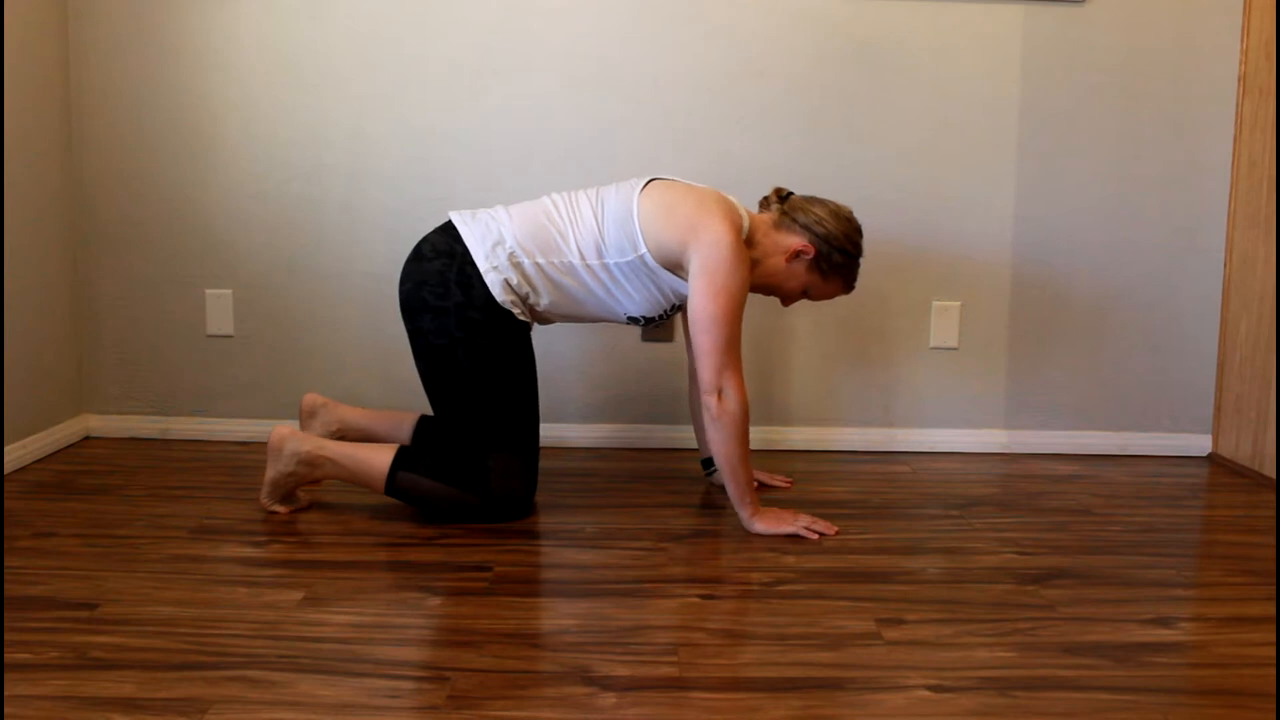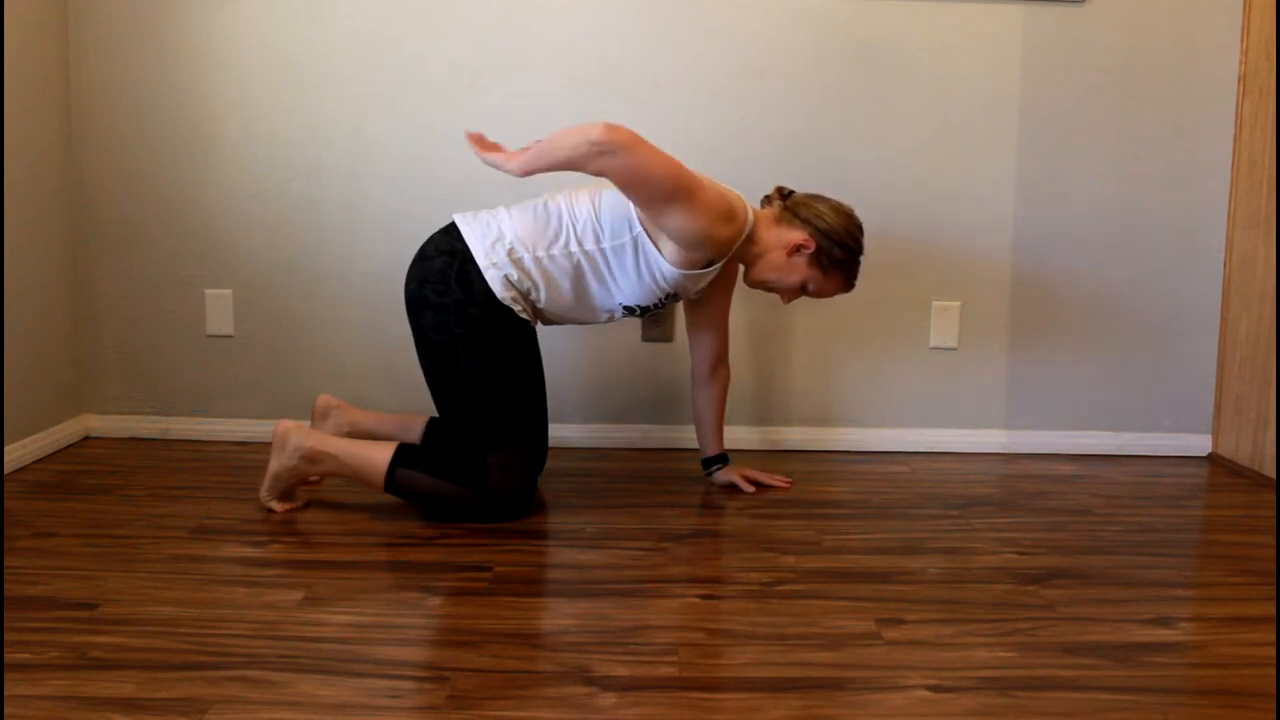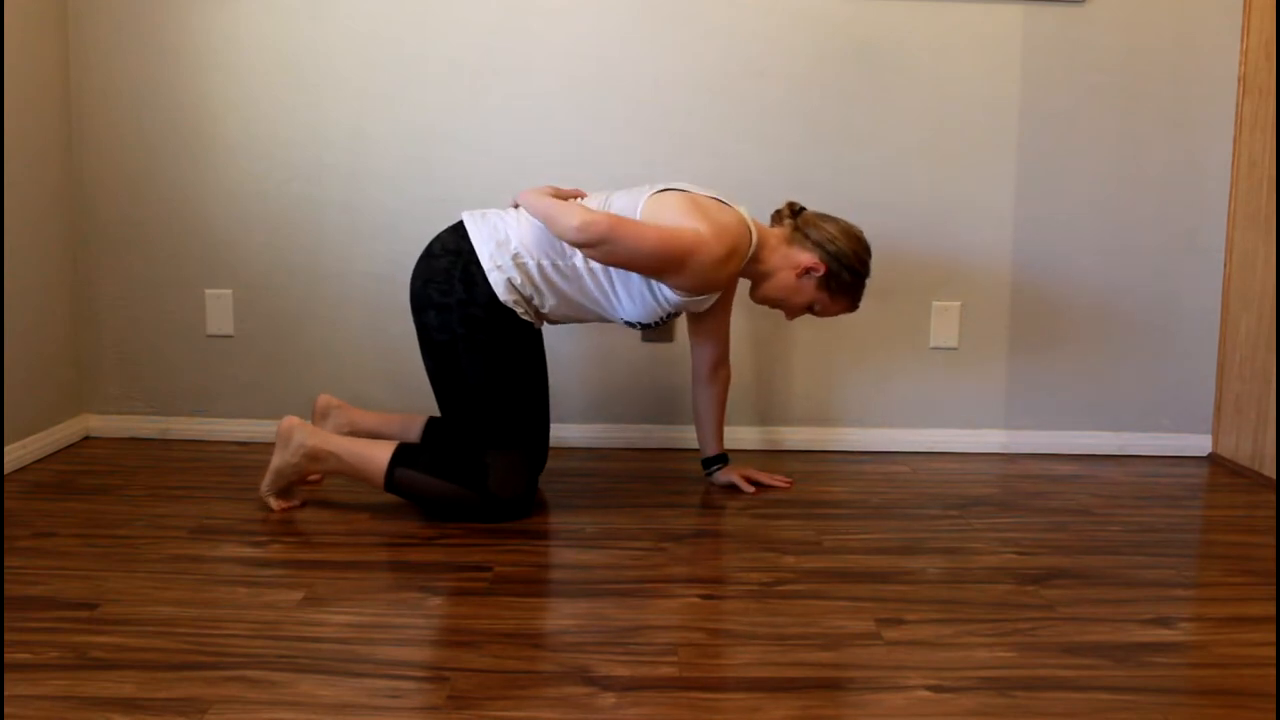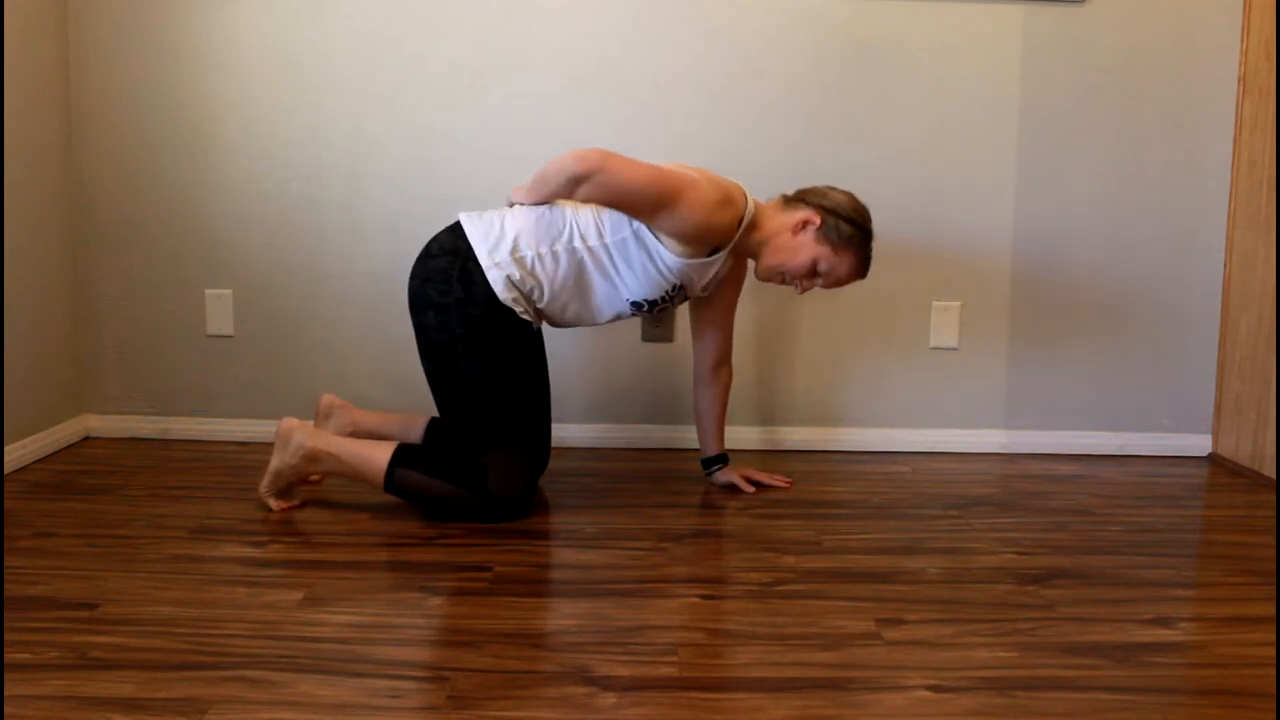
dt=0.7s
person 1, frame 1
left shoulder: (716, 238)
right shoulder: (721, 243)
left elbow: (711, 371)
right elbow: (717, 390)
left wrist: (721, 464)
right wrist: (751, 510)
left hip: (474, 282)
right hip: (457, 285)
left knee: (505, 451)
right knee: (503, 490)
left ankle: (337, 420)
right ankle: (308, 454)
person 1, frame 2
left shoulder: (720, 255)
right shoulder: (711, 224)
left elbow: (710, 362)
right elbow: (606, 140)
left wrist: (717, 460)
right wrist: (516, 163)
left hip: (491, 287)
right hip: (463, 280)
left knee: (519, 454)
right knee: (502, 492)
left ankle: (347, 422)
right ankle: (312, 449)
person 1, frame 3
left shoulder: (724, 262)
right shoulder: (714, 250)
left elbow: (710, 362)
right elbow: (591, 229)
left wrist: (717, 460)
right wrist: (536, 199)
left hip: (496, 288)
right hip: (467, 282)
left knee: (518, 455)
right knee: (503, 490)
left ankle: (346, 420)
right ankle: (314, 445)
person 1, frame 4
left shoulder: (730, 257)
right shoulder: (715, 212)
left elbow: (712, 362)
right elbow: (587, 167)
left wrist: (716, 460)
right wrist: (527, 197)
left hip: (500, 296)
right hip: (466, 281)
left knee: (523, 459)
right knee: (503, 493)
left ankle: (348, 422)
right ankle: (314, 447)
